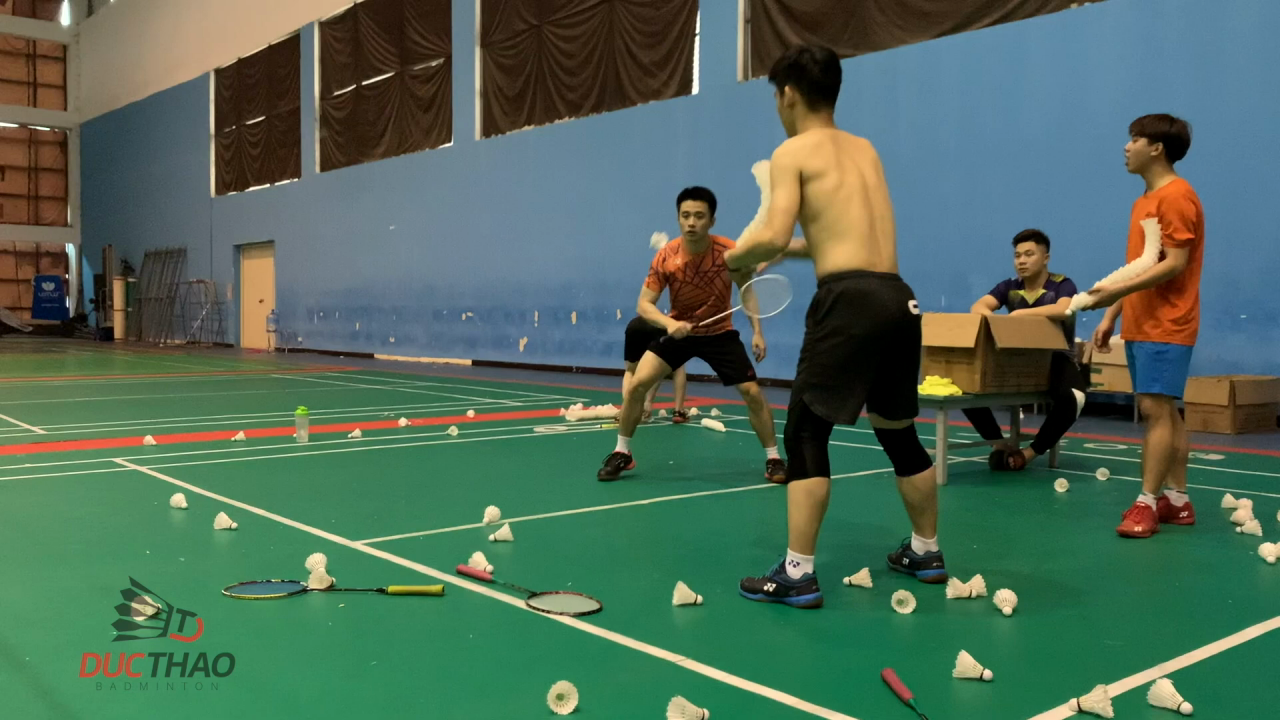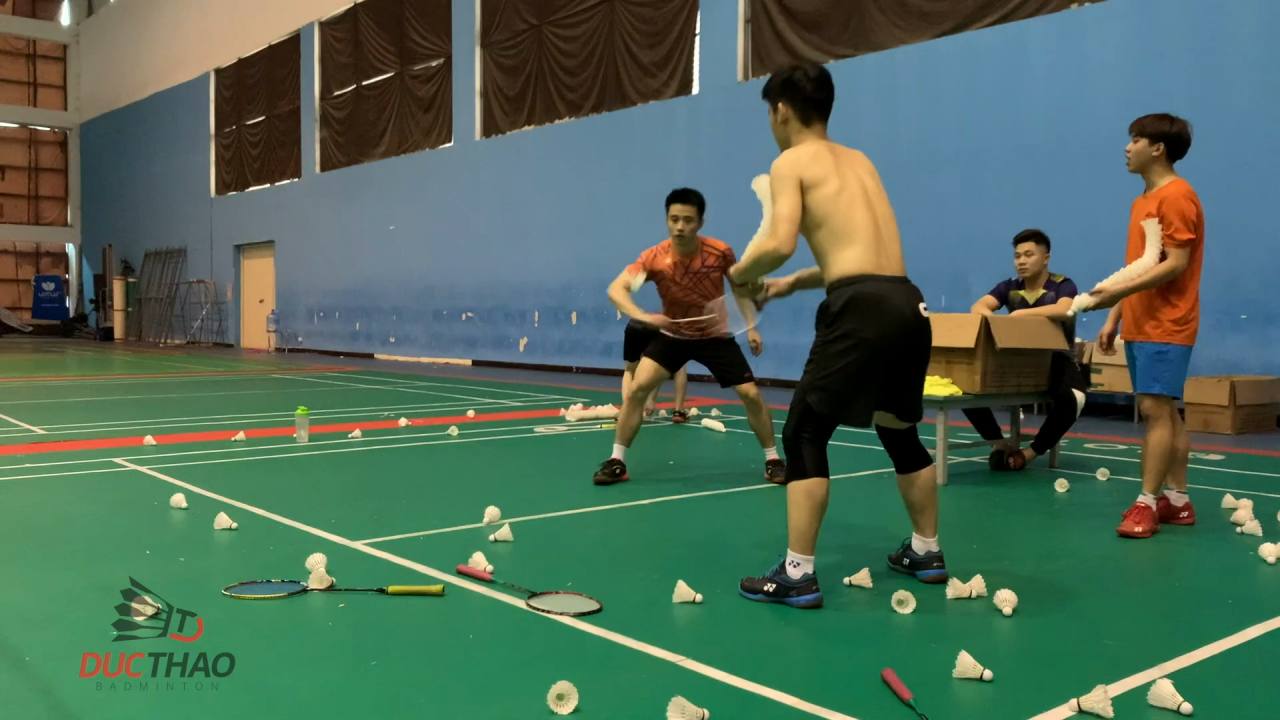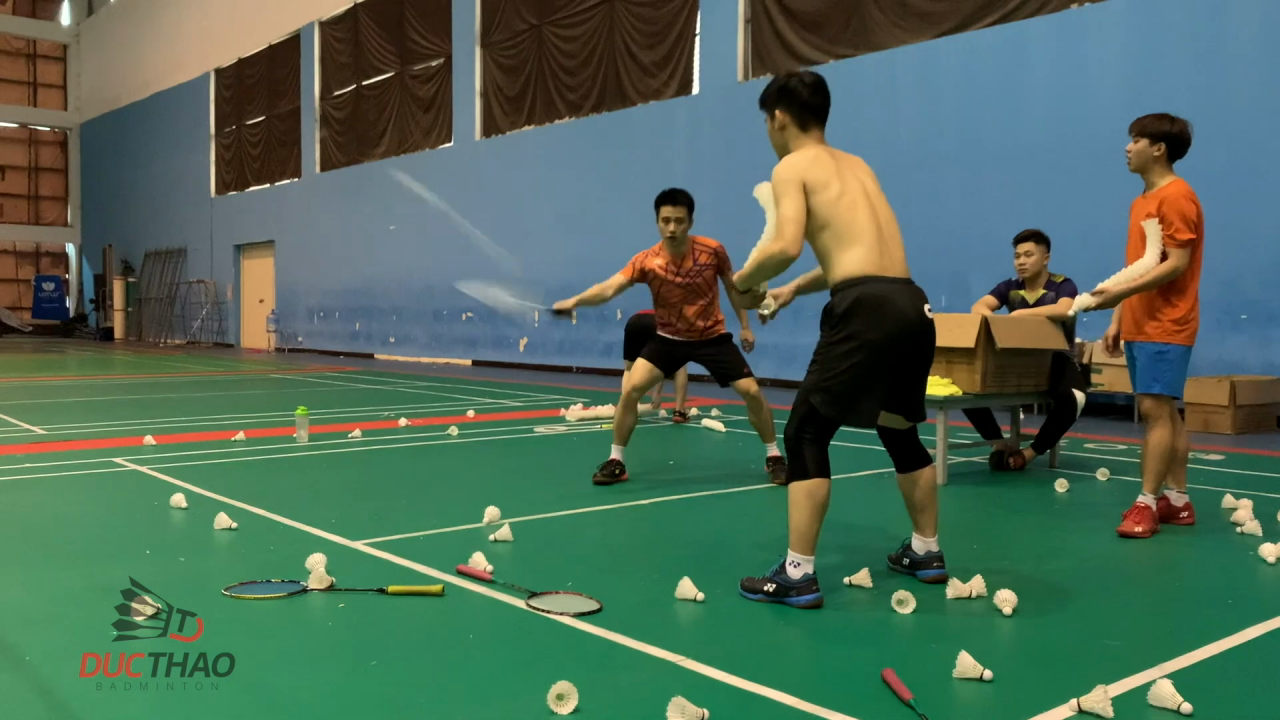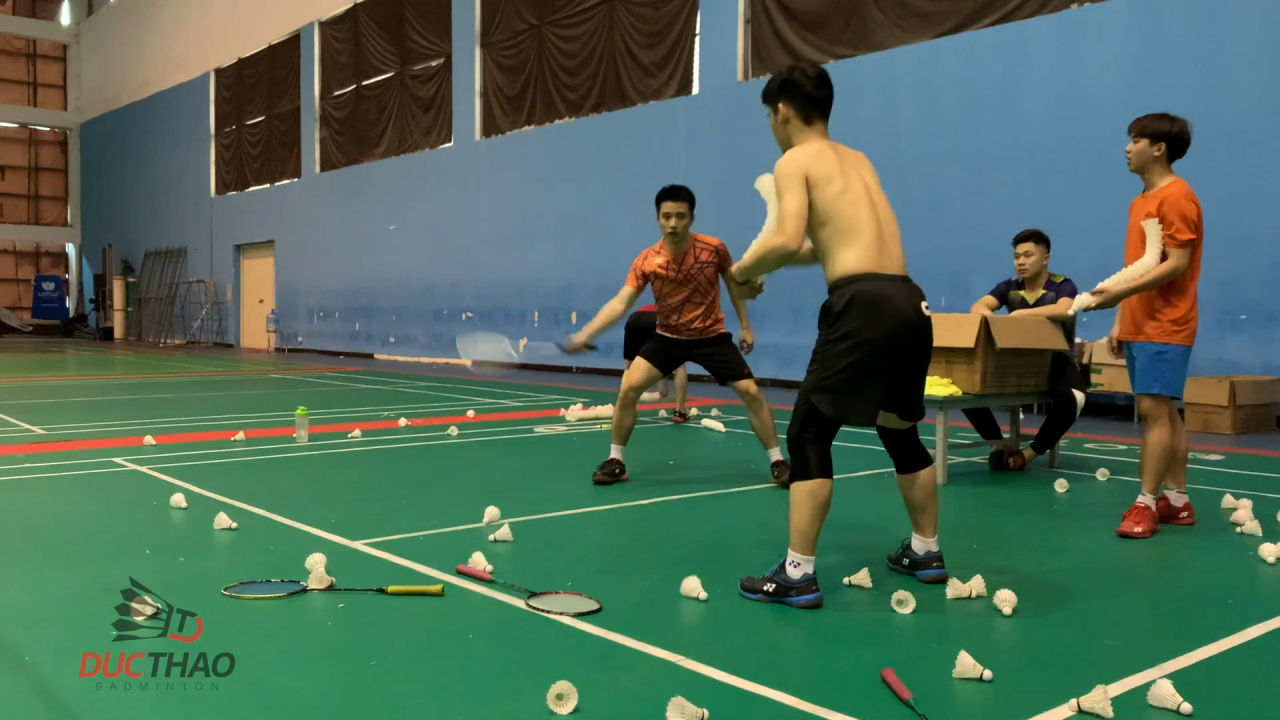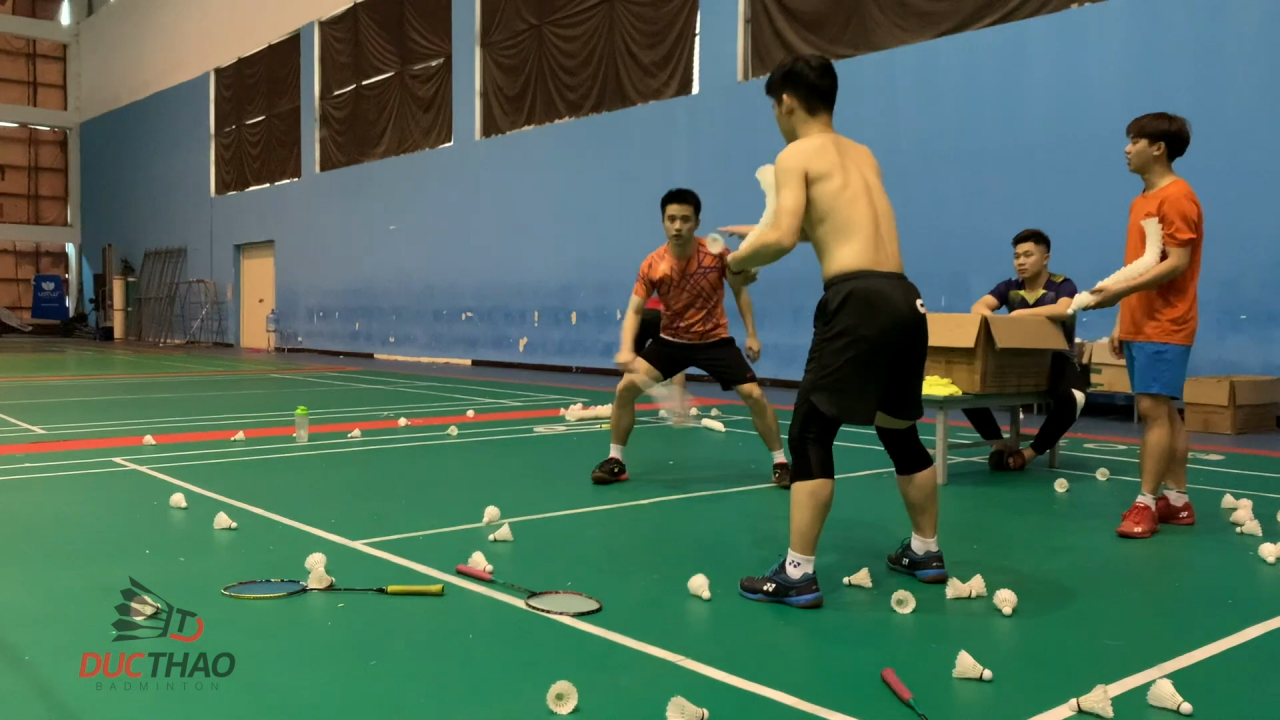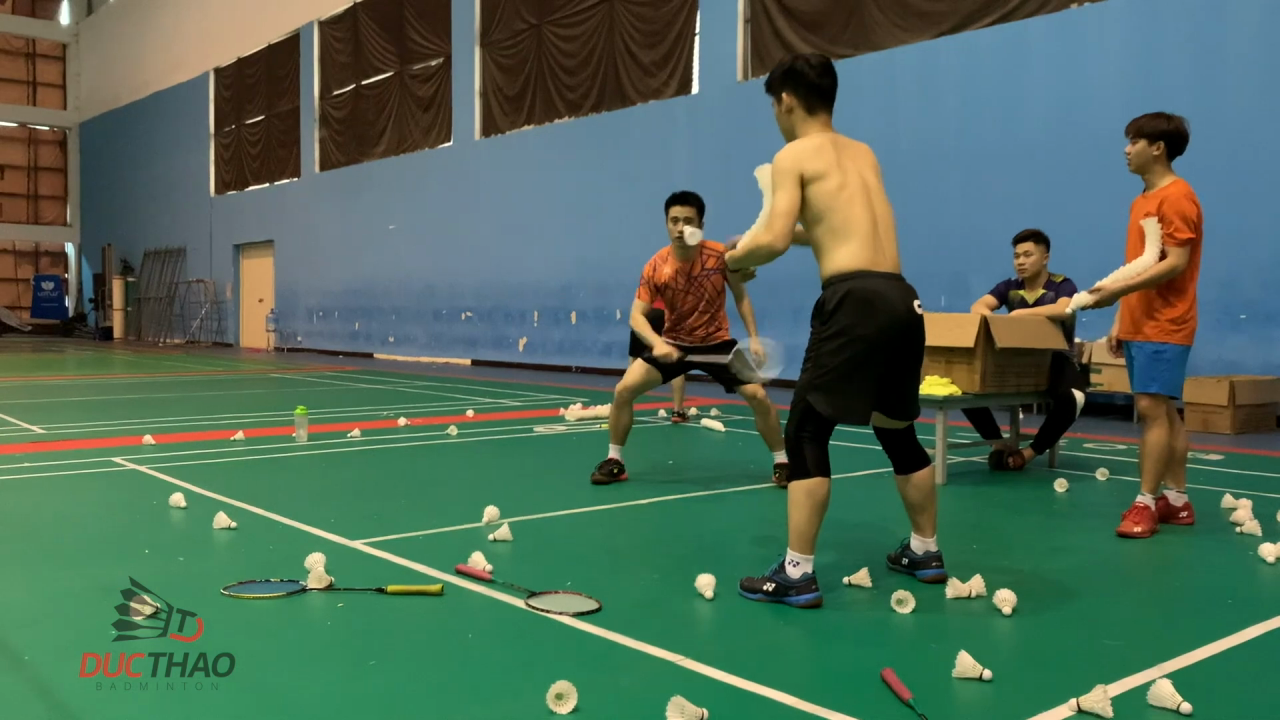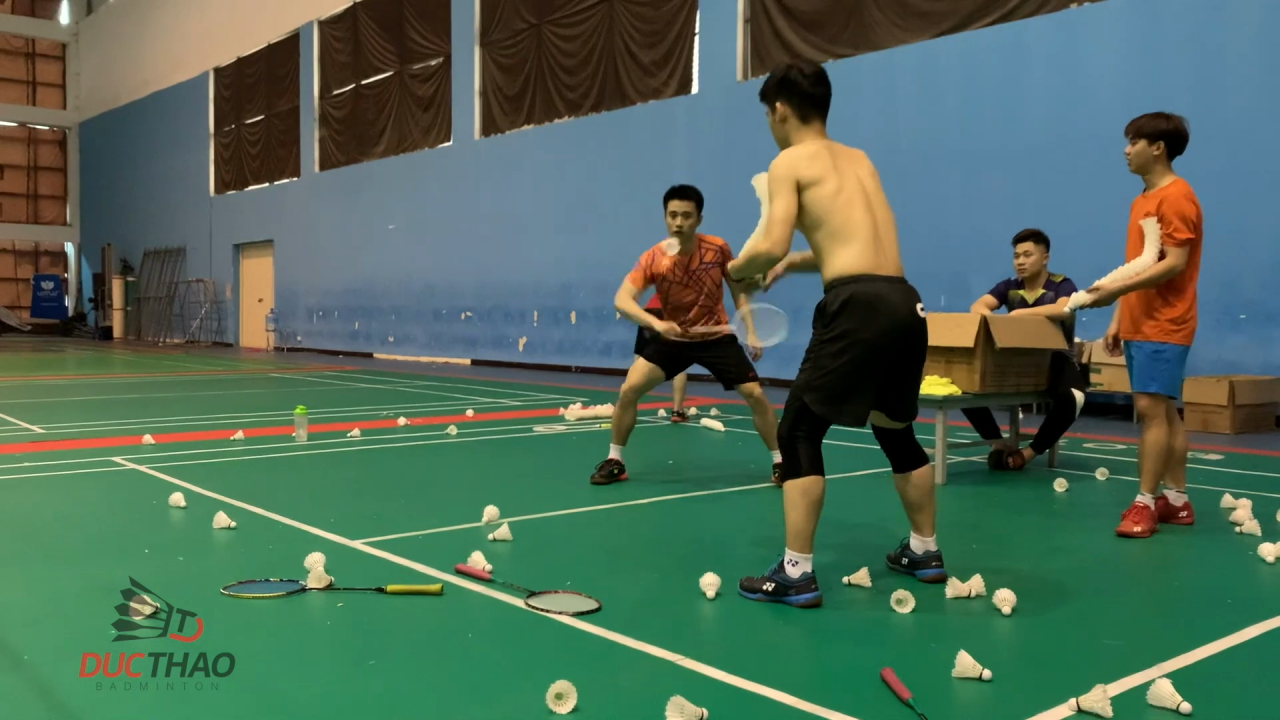
dt=0.1s
person 1, frame 1
left shoulder: (793, 151)
right shoulder: (864, 150)
left elbow: (774, 236)
left wrist: (734, 256)
right wrist: (800, 248)
left hip: (851, 303)
right hip: (896, 298)
left knee: (806, 434)
right knee: (898, 431)
left ankle: (797, 575)
right ankle: (925, 552)
person 1, frame 2
left shoulder: (792, 163)
right shoulder: (859, 162)
left elbow: (781, 245)
left wrist: (742, 272)
right wrist: (791, 283)
left hip: (862, 307)
right hip: (905, 302)
left knee: (804, 435)
right knee: (901, 431)
left ankle: (798, 574)
right ankle: (926, 552)
person 1, frame 3
left shoulder: (791, 168)
right shoulder: (856, 166)
left elbow: (785, 247)
left wrist: (744, 278)
right wrist: (794, 290)
left hip: (866, 307)
right hip: (910, 303)
left knee: (805, 435)
right knee: (900, 431)
left ankle: (798, 575)
right ankle: (926, 551)
person 1, frame 4
left shoulder: (795, 161)
right shoulder: (858, 161)
left elbow: (786, 242)
left wrist: (742, 270)
right wrist: (809, 252)
left hip: (863, 305)
right hip: (908, 301)
left knee: (808, 436)
right knee: (901, 431)
left ankle: (798, 575)
right ankle: (926, 552)
person 1, frame 5
left shoulder: (798, 154)
right shoulder: (862, 155)
left elbow: (781, 237)
left wrist: (739, 257)
right wrist: (757, 233)
left hip: (859, 302)
right hip: (903, 298)
left knee: (810, 435)
right knee: (900, 429)
left ankle: (798, 573)
right ankle: (926, 552)
person 1, frame 6
left shoulder: (794, 155)
right shoulder: (863, 154)
left elbow: (773, 239)
left wrist: (735, 257)
right wrist: (798, 230)
left hip: (855, 302)
right hip: (900, 299)
left knee: (806, 435)
right knee: (898, 429)
left ankle: (797, 573)
right ankle: (925, 552)
person 1, frame 7
left shoulder: (789, 162)
right shoulder: (859, 160)
left elbow: (771, 245)
left wrist: (737, 268)
right wrist: (795, 264)
left hip: (859, 306)
right hip: (903, 302)
left knee: (799, 432)
right knee: (896, 430)
left ankle: (796, 575)
right ankle: (924, 551)
person 2, frame 1
left shoulder: (1177, 196)
right shoulder: (1144, 200)
left elbow: (1175, 264)
left wrist: (1115, 291)
right wrist: (1110, 317)
left hip: (1165, 326)
right hip: (1141, 324)
left knee: (1155, 408)
right knee: (1165, 410)
left ankle: (1148, 502)
right ankle: (1177, 499)
person 2, frame 2
left shoulder: (1177, 197)
right shoulder: (1143, 200)
left elbow: (1176, 265)
left wrist: (1117, 292)
right wrist: (1113, 319)
left hip: (1165, 326)
right hip: (1141, 325)
left knee: (1155, 408)
right knee: (1165, 410)
left ankle: (1147, 503)
right ankle: (1177, 500)
person 2, frame 3
left shoulder: (1177, 197)
right shoulder: (1142, 200)
left elbow: (1177, 264)
left wrist: (1120, 293)
right wrist: (1117, 320)
left hip: (1164, 326)
right hip: (1140, 324)
left knee: (1155, 409)
right knee: (1165, 411)
left ankle: (1147, 502)
right ankle: (1177, 499)
person 2, frame 4
left shoulder: (1177, 197)
right shoulder: (1142, 200)
left elbow: (1177, 264)
left wrist: (1120, 292)
right wrist: (1120, 321)
left hip: (1164, 326)
right hip: (1140, 325)
left knee: (1154, 409)
right knee: (1165, 411)
left ankle: (1147, 502)
right ankle: (1177, 500)
person 2, frame 5
left shoulder: (1177, 197)
right shoulder: (1141, 200)
left elbow: (1177, 264)
left wrist: (1119, 291)
right wrist: (1120, 321)
left hip: (1164, 326)
right hip: (1141, 325)
left knee: (1152, 409)
right knee: (1165, 412)
left ankle: (1147, 502)
right ankle: (1177, 500)
person 2, frame 6
left shoulder: (1177, 197)
right shoulder: (1142, 199)
left elbow: (1176, 263)
left wrist: (1118, 289)
right wrist: (1119, 320)
left hip: (1164, 325)
right hip: (1140, 324)
left knee: (1152, 408)
right knee: (1164, 411)
left ankle: (1147, 502)
right ankle: (1177, 500)
person 2, frame 7
left shoulder: (1177, 197)
right shoulder: (1143, 199)
left elbow: (1175, 264)
left wrist: (1115, 290)
right wrist: (1118, 318)
left hip: (1163, 326)
right hip: (1142, 324)
left knee: (1150, 408)
right knee: (1164, 411)
left ankle: (1147, 502)
right ankle: (1176, 499)
person 3, frame 1
left shoulder: (730, 251)
right shoulder: (665, 257)
left elbow: (749, 291)
right elbow: (645, 303)
left wrist: (757, 333)
right wrist: (669, 323)
left hip: (719, 334)
right hip: (677, 333)
left knee: (753, 393)
right knee: (637, 385)
left ankle: (774, 459)
right ankle: (622, 454)
person 3, frame 2
left shoulder: (720, 252)
right shoulder: (654, 257)
left elbow: (740, 288)
right elbow: (616, 289)
left wrist: (752, 328)
right wrist: (639, 314)
left hip: (715, 337)
right hip: (672, 336)
left knee: (751, 395)
right knee: (636, 389)
left ankle: (773, 460)
right ankle: (617, 462)
person 3, frame 3
left shoulder: (713, 250)
right shoulder: (647, 260)
left elbow: (732, 284)
right elbow: (609, 288)
left wrist: (745, 326)
right wrist: (574, 301)
left hip: (712, 337)
right hip: (669, 339)
left knee: (751, 393)
right knee: (631, 390)
left ankle: (774, 457)
right ankle: (616, 462)
person 3, frame 4
left shoulder: (714, 248)
right shoulder: (648, 260)
right elbow: (620, 303)
left wrist: (745, 326)
right wrist: (586, 333)
left hip: (711, 336)
right hip: (668, 337)
left knee: (751, 393)
right knee: (628, 389)
left ankle: (777, 461)
right ankle: (615, 460)
person 3, frame 5
left shoulder: (717, 254)
right shoulder: (651, 265)
left elbow: (739, 291)
right elbow: (633, 311)
left wrist: (751, 334)
right wrist: (626, 349)
left hip: (715, 342)
right hip: (670, 342)
left knee: (755, 397)
right knee: (625, 389)
left ankle: (781, 463)
right ankle: (615, 460)
person 3, frame 6
left shoulder: (720, 255)
right shoulder: (655, 267)
left elbow: (740, 295)
right elbow: (637, 316)
left wrist: (754, 337)
right wrist: (656, 344)
left hip: (716, 344)
right hip: (672, 345)
left knee: (758, 397)
right knee: (623, 391)
left ankle: (781, 463)
right ankle: (614, 461)
person 3, frame 7
left shoulder: (719, 250)
right shoulder: (652, 259)
left elbow: (738, 290)
right elbow: (622, 301)
left wrist: (751, 329)
right wrist: (655, 323)
left hip: (717, 339)
right hip: (672, 341)
left knee: (756, 396)
right knee: (629, 392)
left ankle: (779, 463)
right ankle: (614, 461)
person 4, frame 1
left shoulder: (1062, 285)
right shoulder: (1009, 287)
left elbow: (1063, 310)
right elbow: (978, 307)
left wrist: (1019, 314)
left hip: (1056, 361)
left knee: (1071, 398)
left ankle: (1031, 452)
right ankle: (1000, 444)
person 4, frame 2
left shoulder: (1063, 285)
right shoulder: (1010, 287)
left elbow: (1064, 310)
right elbow: (978, 307)
left wrist: (1019, 314)
left hip: (1056, 361)
left knee: (1071, 398)
left ankle: (1031, 452)
right ankle: (1000, 444)
person 4, frame 3
left shoulder: (1063, 285)
right shoulder: (1010, 287)
left elbow: (1064, 310)
right elbow: (978, 307)
left wrist: (1019, 314)
left hip: (1055, 362)
left knee: (1072, 399)
left ankle: (1031, 452)
right ankle: (1001, 444)
person 4, frame 4
left shoulder: (1063, 285)
right shoulder: (1009, 287)
left elbow: (1064, 310)
right elbow: (978, 307)
left wrist: (1019, 314)
left hip: (1055, 361)
left knee: (1071, 399)
left ankle: (1031, 452)
right ankle: (1000, 444)
person 4, frame 5
left shoulder: (1063, 285)
right shoulder: (1010, 287)
left elbow: (1064, 310)
right elbow: (978, 307)
left wrist: (1018, 313)
left hip: (1056, 362)
left knee: (1071, 399)
left ankle: (1031, 452)
right ankle: (1000, 444)
person 4, frame 6
left shoulder: (1062, 285)
right shoulder: (1009, 287)
left elbow: (1063, 310)
right elbow: (978, 307)
left wrist: (1018, 313)
left hip: (1056, 361)
left knee: (1071, 399)
left ankle: (1031, 451)
right ankle: (1000, 444)
person 4, frame 7
left shoulder: (1062, 285)
right shoulder: (1009, 286)
left elbow: (1063, 309)
right elbow: (977, 306)
left wrist: (1018, 314)
left hip: (1055, 361)
left knee: (1071, 399)
left ankle: (1030, 451)
right ankle: (999, 443)
